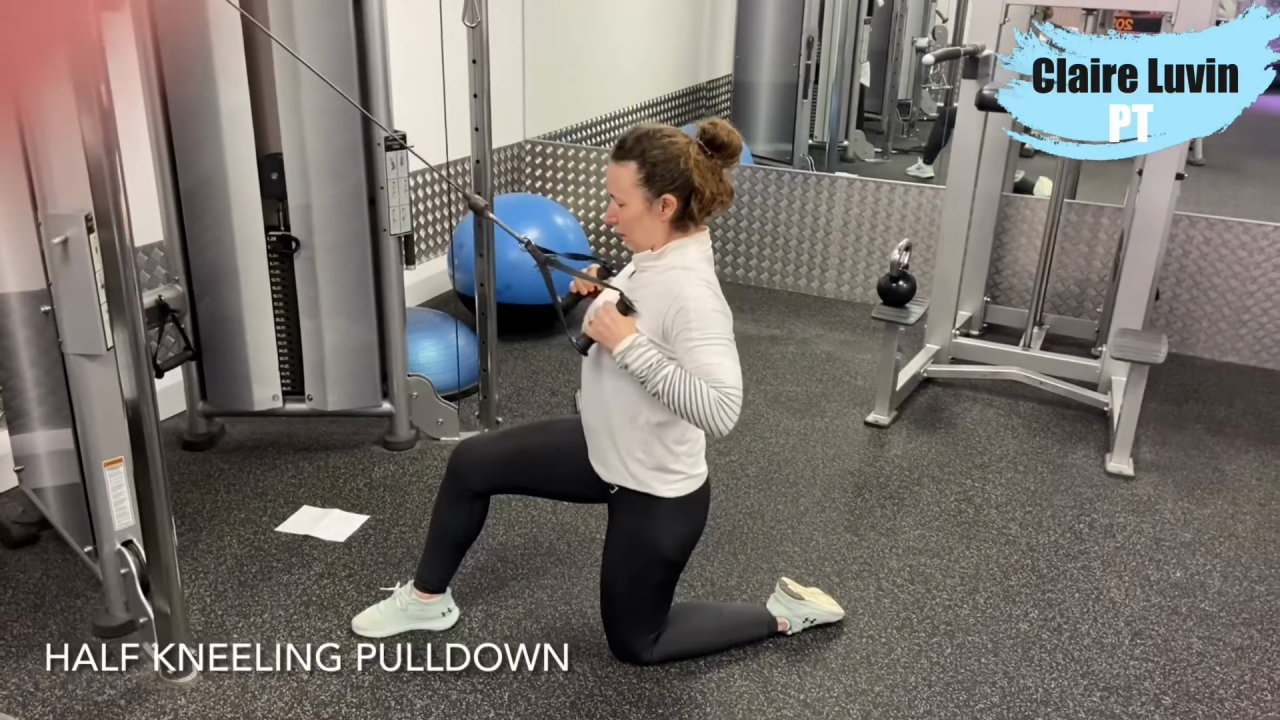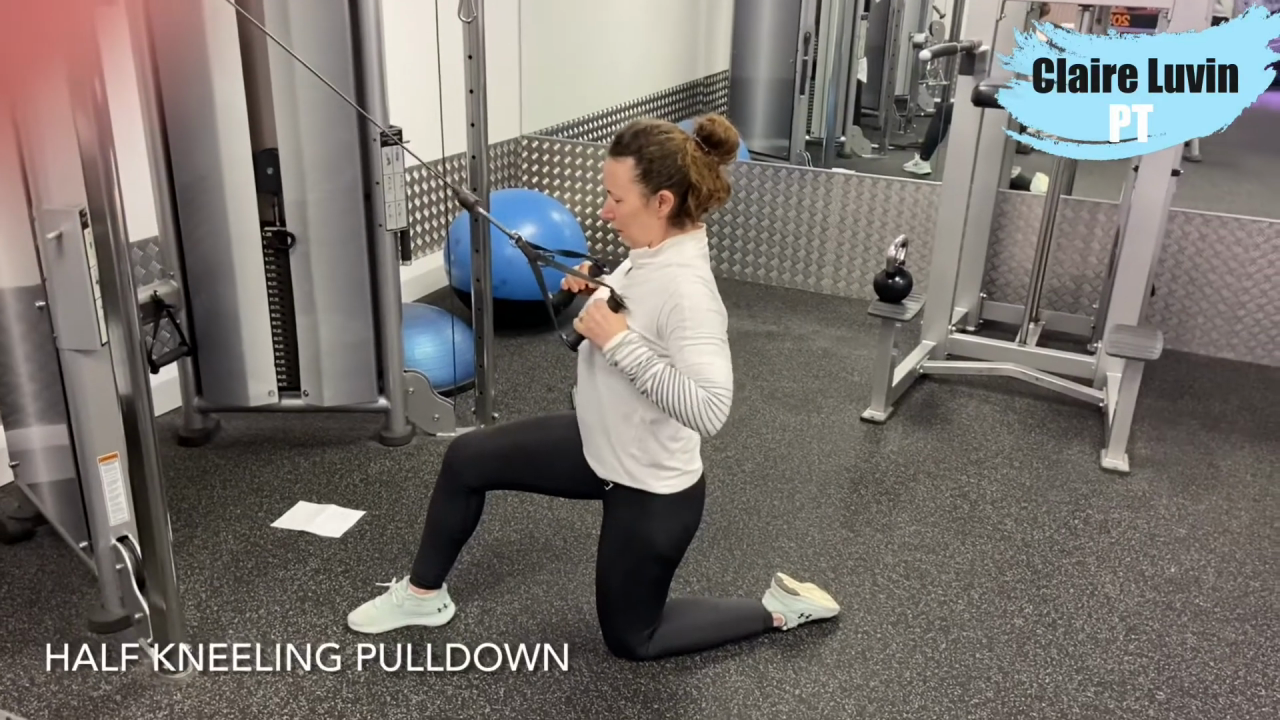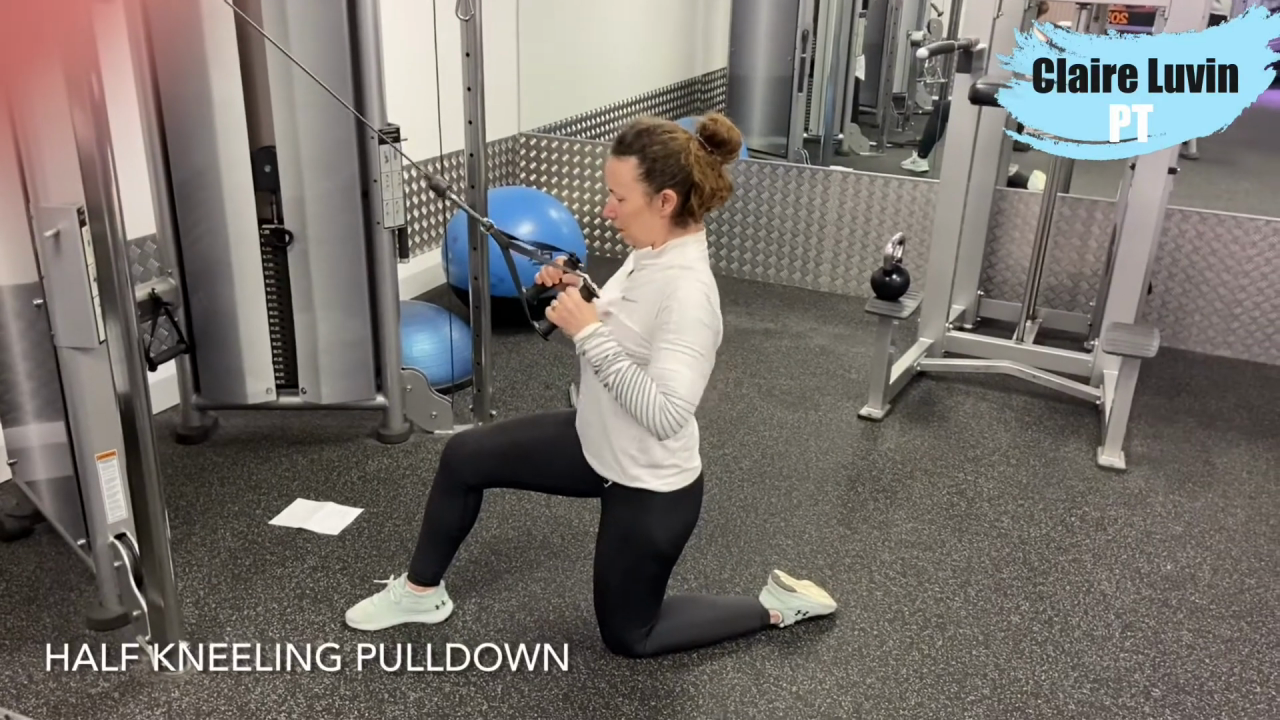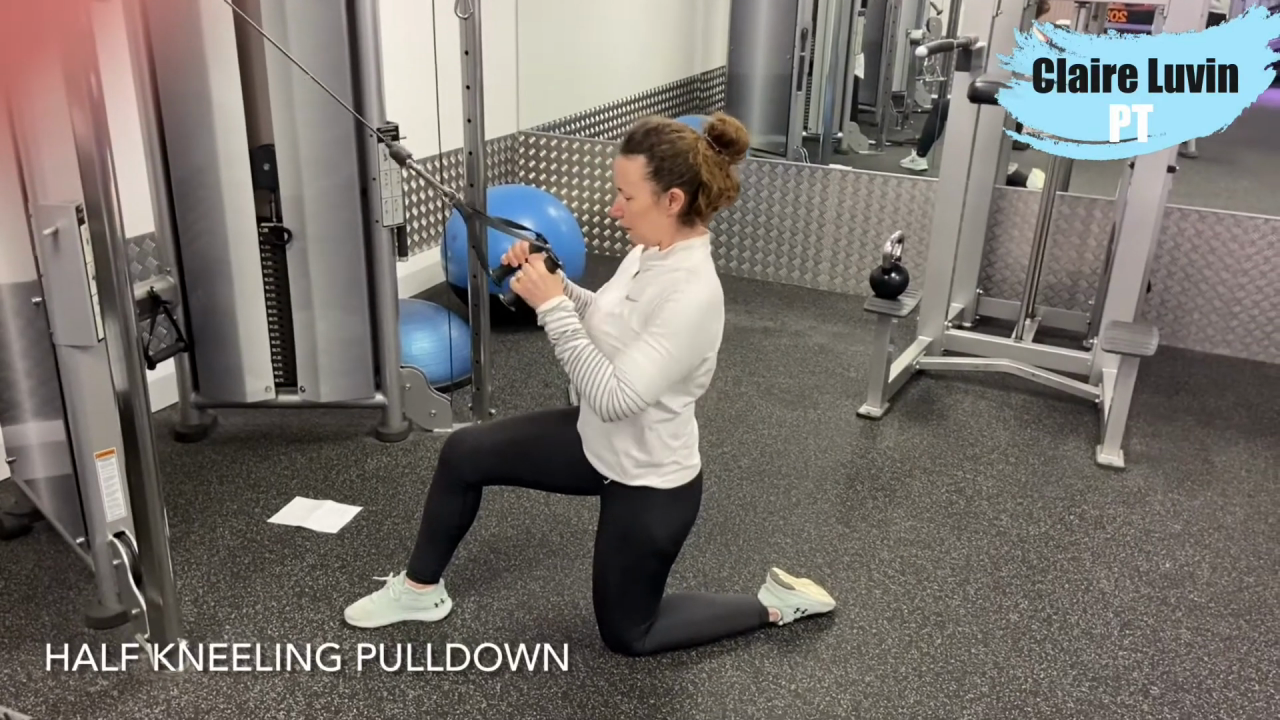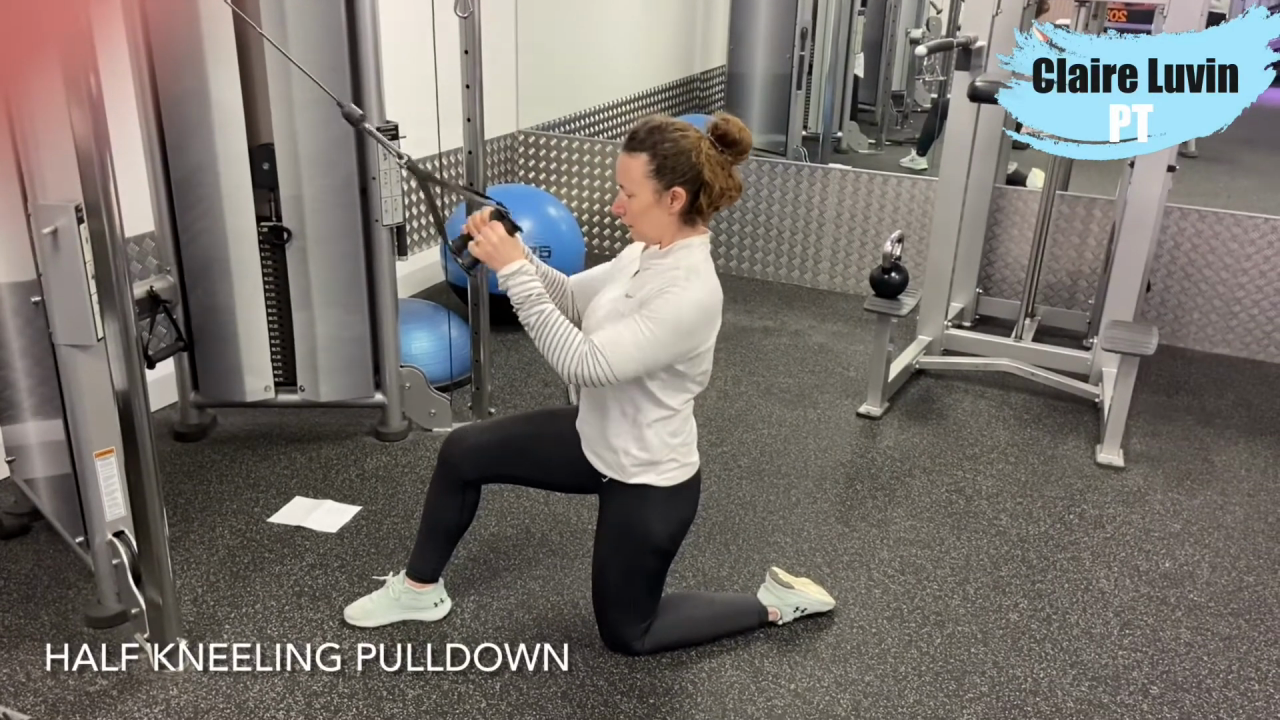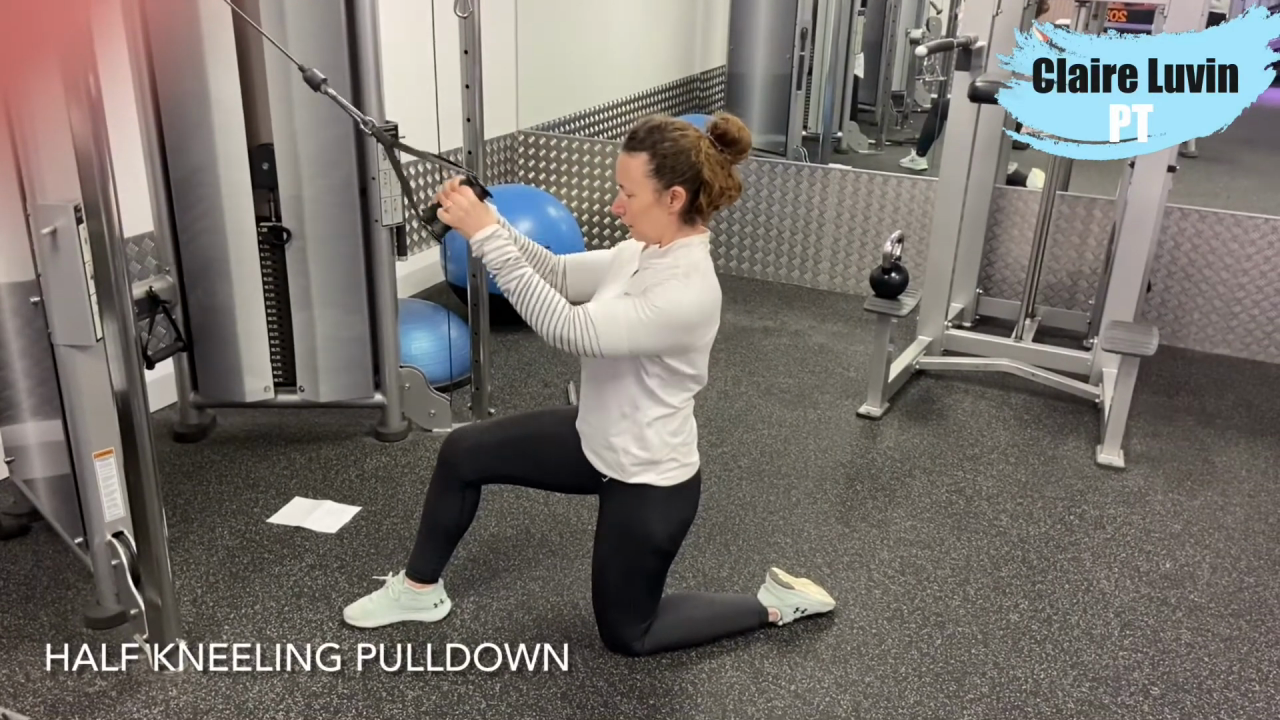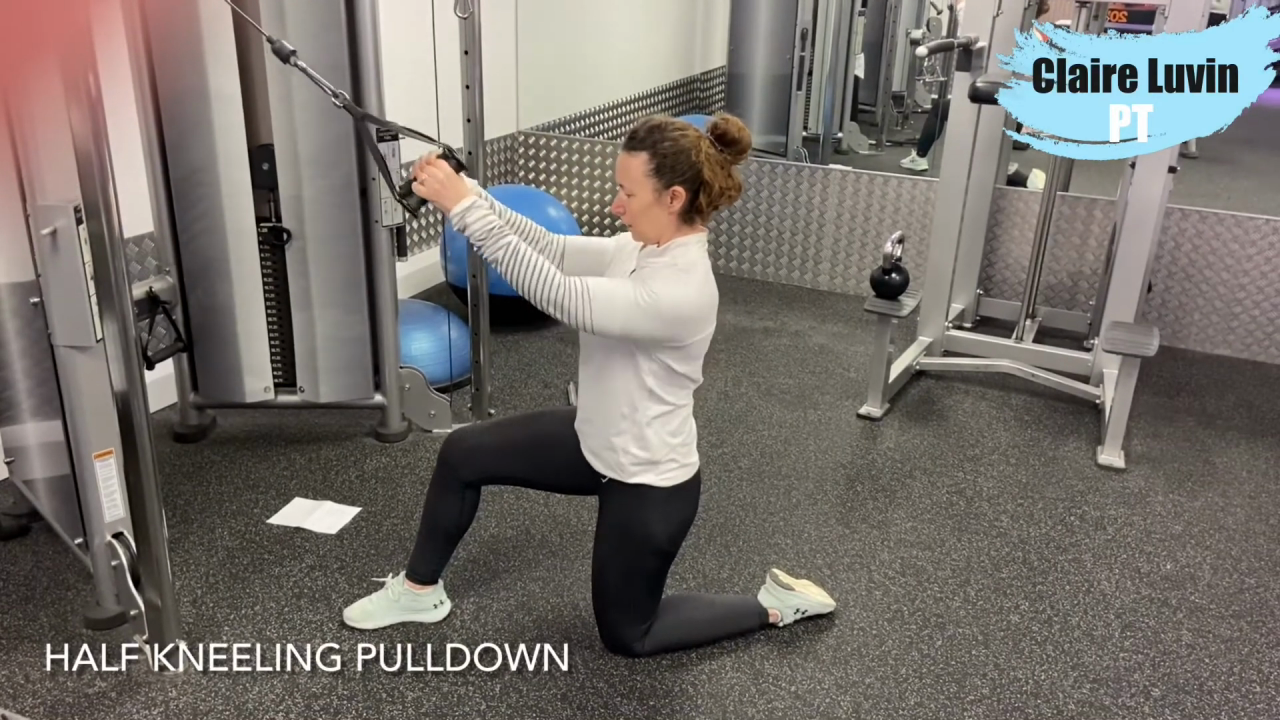
dt=0.3s
person 1, frame 1
left shoulder: (691, 291)
right shoulder: (658, 255)
left elbow: (720, 410)
left wrist: (629, 344)
right wrist: (604, 292)
left hip: (658, 490)
right hip: (605, 447)
left knee: (635, 641)
right knee: (471, 463)
left ankle: (784, 612)
right ankle: (427, 598)
person 1, frame 2
left shoulder: (686, 288)
right shoulder: (652, 253)
left elbow: (708, 409)
left wrist: (618, 341)
right wrist: (597, 293)
left hip: (653, 487)
right hip: (600, 445)
left knee: (630, 637)
right knee: (466, 459)
left ankle: (781, 609)
right ankle: (423, 595)
person 1, frame 3
left shoulder: (687, 292)
right shoulder: (652, 255)
left elbow: (660, 413)
left wrist: (587, 330)
right wrist: (578, 293)
left hip: (650, 485)
right hip: (599, 443)
left knee: (628, 635)
right knee: (464, 457)
left ankle: (778, 606)
right ankle: (421, 592)
person 1, frame 4
left shoulder: (692, 295)
right shoulder: (652, 254)
left elbow: (614, 398)
right elbow: (607, 323)
left wrist: (551, 306)
right wrist: (555, 286)
left hip: (650, 482)
right hip: (599, 443)
left knee: (627, 632)
right knee: (463, 454)
left ankle: (776, 602)
right ankle: (420, 589)
person 1, frame 5
left shoulder: (690, 294)
right shoulder: (651, 251)
left elbow: (579, 361)
right elbow: (573, 298)
left wrist: (510, 270)
right wrist: (514, 254)
left hip: (649, 481)
right hip: (599, 437)
left knee: (625, 632)
right knee: (462, 452)
left ankle: (776, 604)
right ankle: (419, 589)
person 1, frame 6
left shoulder: (687, 292)
right shoulder: (650, 249)
left elbow: (566, 329)
right elbow: (561, 275)
left wrist: (487, 237)
right wrist: (490, 222)
left hip: (650, 481)
right hip: (599, 438)
left knee: (626, 632)
right knee: (463, 452)
left ankle: (776, 603)
right ankle: (419, 589)
person 1, frame 7
left shoulder: (682, 291)
right shoulder: (647, 246)
left elbow: (558, 294)
right elbow: (553, 250)
left wrist: (464, 209)
right wrist: (467, 193)
left hip: (650, 482)
right hip: (598, 440)
left knee: (626, 633)
right knee: (463, 454)
left ankle: (776, 606)
right ankle: (419, 590)
